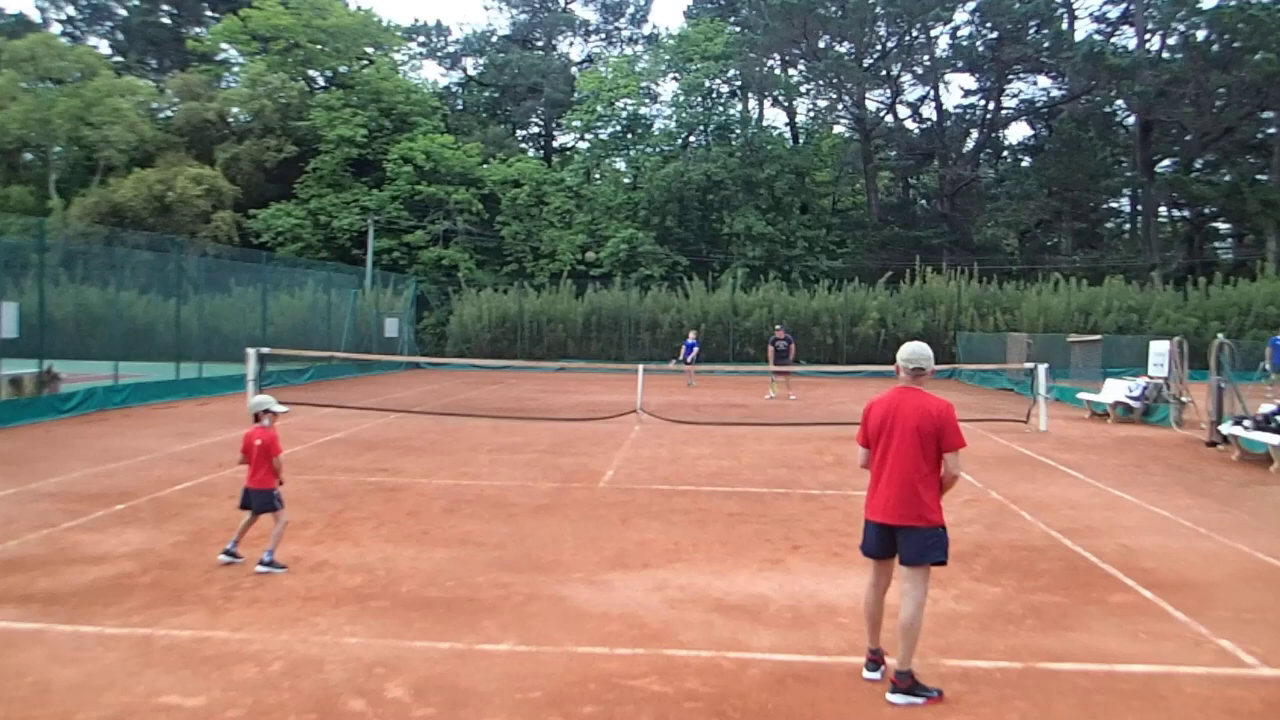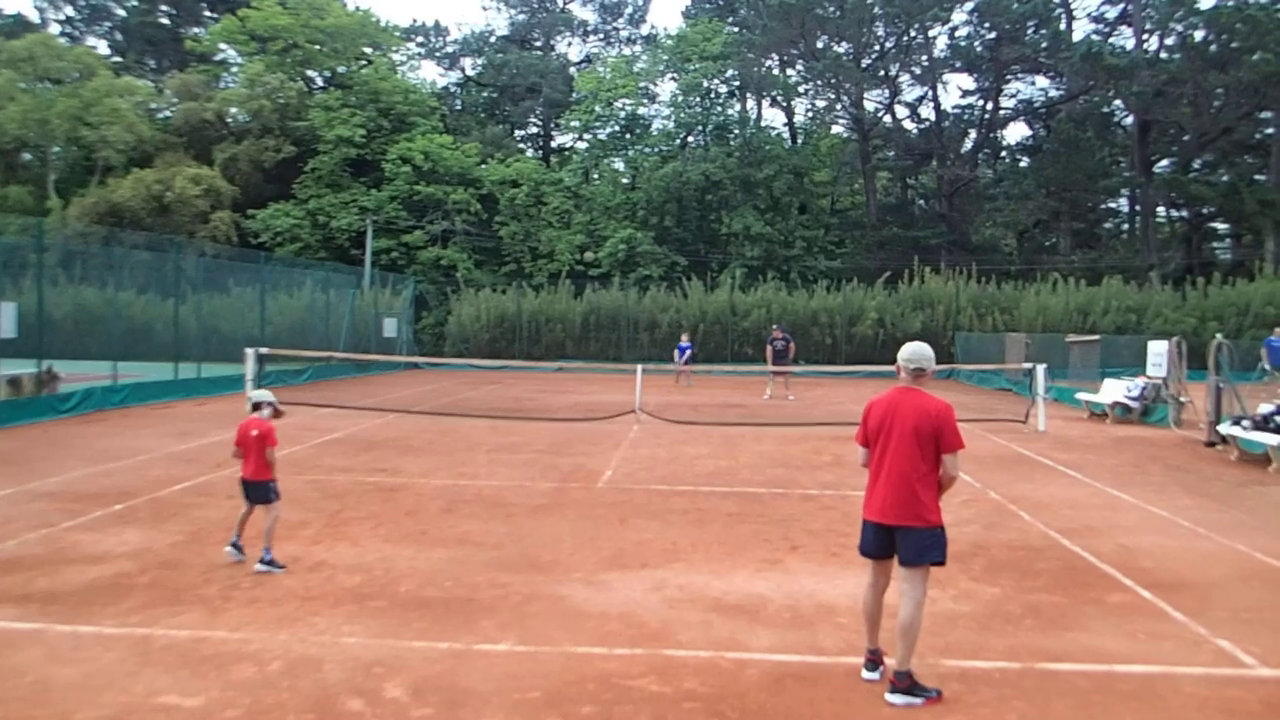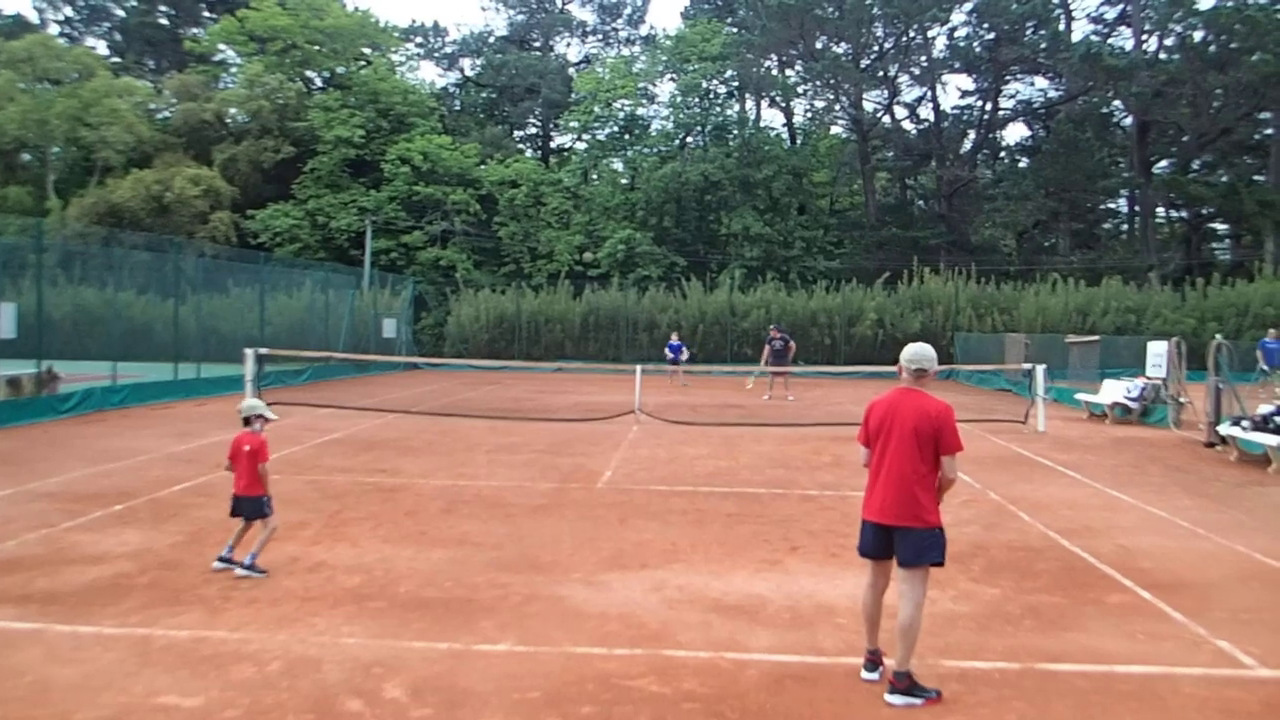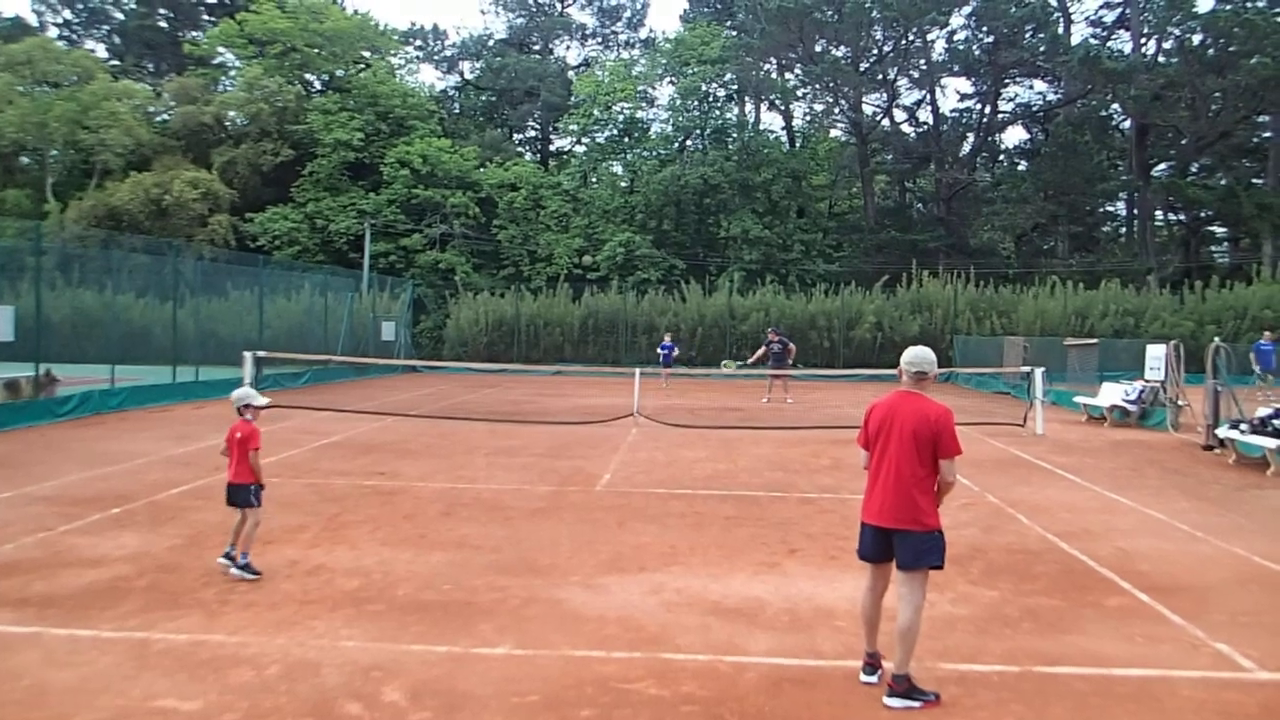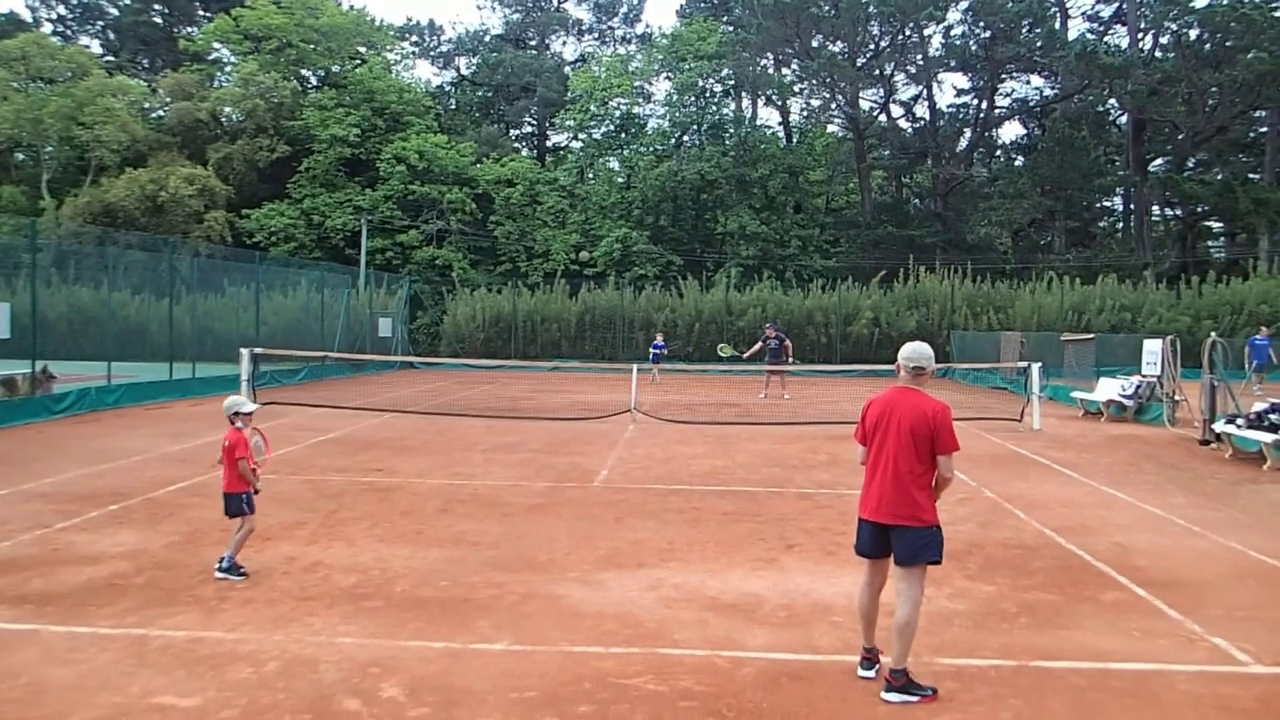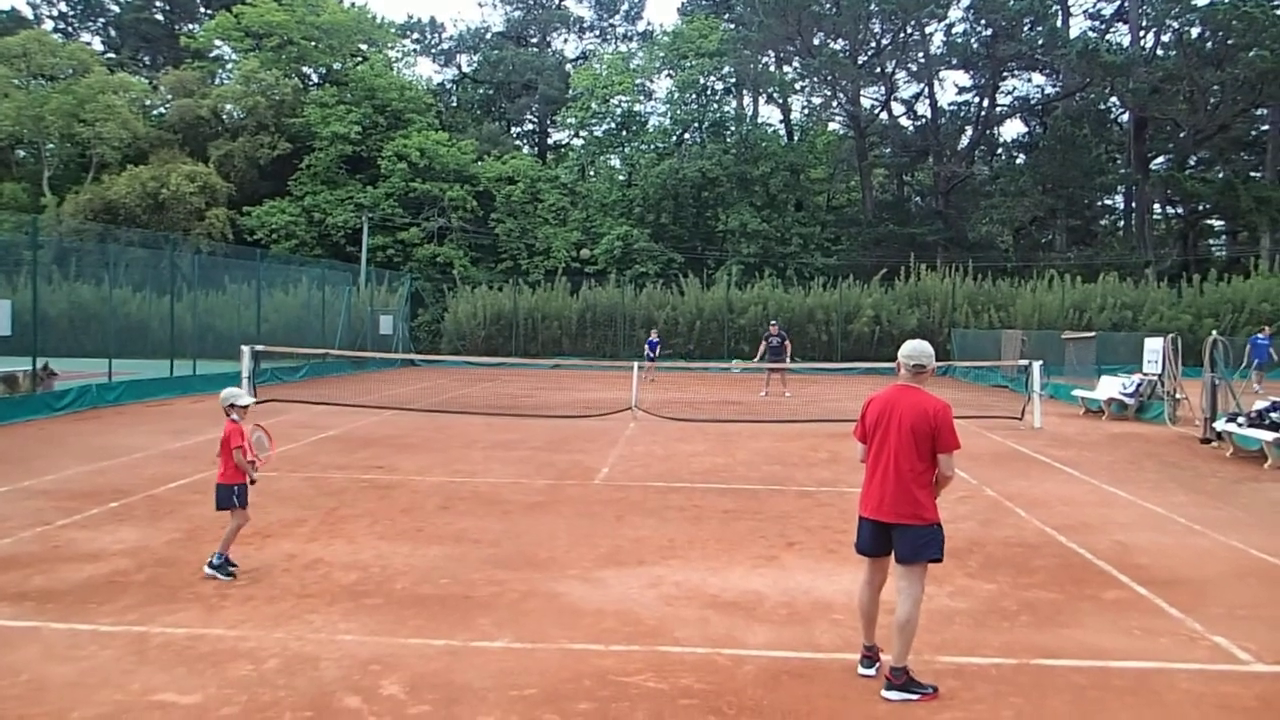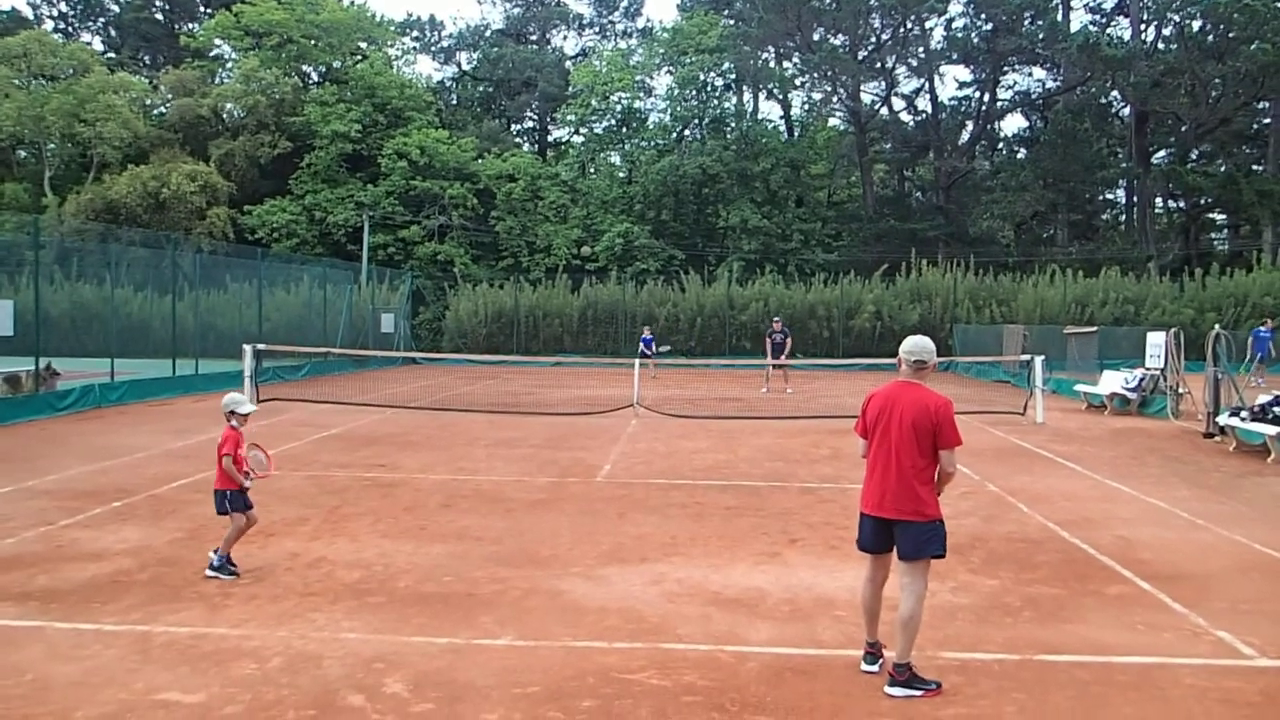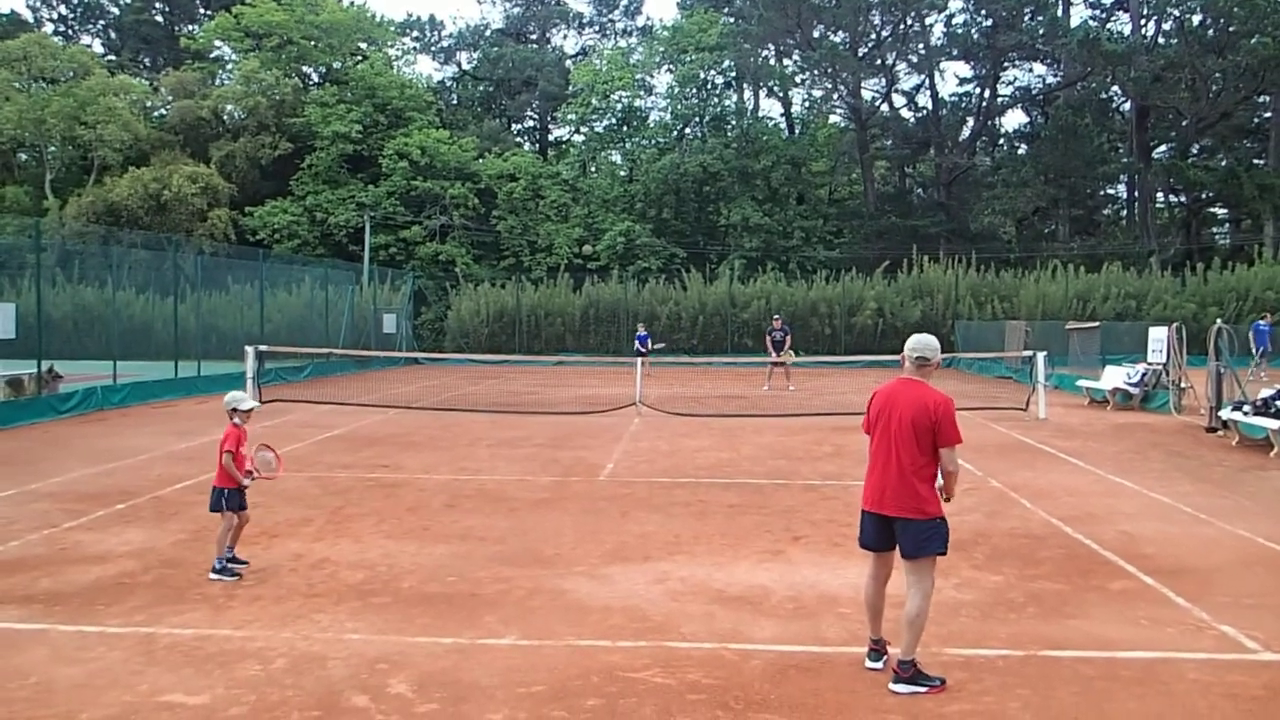
dt=0.2s
person 1, frame 1
left shoulder: (874, 406)
right shoulder: (940, 410)
left elbow: (863, 461)
right elbow: (953, 470)
right wrist: (935, 492)
left hip: (879, 509)
right hip: (920, 514)
left knee: (878, 581)
right knee: (914, 593)
left ankle: (874, 657)
right ankle: (902, 680)
person 1, frame 2
left shoulder: (874, 406)
right shoulder: (939, 410)
left elbow: (864, 460)
right elbow: (951, 471)
right wrist: (935, 493)
left hip: (877, 509)
right hip: (918, 514)
left knee: (876, 581)
right knee: (912, 594)
left ankle: (872, 657)
right ankle: (901, 680)
person 1, frame 3
left shoulder: (876, 406)
right shoulder: (940, 412)
left elbow: (866, 460)
right elbow: (949, 473)
right wrist: (937, 496)
left hip: (877, 509)
right hip: (917, 515)
left knee: (876, 581)
right knee: (912, 594)
left ankle: (872, 657)
right ankle: (900, 680)
person 1, frame 4
left shoulder: (876, 408)
right shoulder: (939, 415)
left elbow: (866, 462)
right elbow: (948, 476)
right wrist: (936, 499)
left hip: (876, 512)
right hip: (916, 518)
left knee: (875, 584)
right knee: (912, 597)
left ankle: (870, 661)
right ankle: (899, 684)
person 1, frame 5
left shoulder: (873, 404)
right shoulder: (936, 411)
left elbow: (863, 457)
right elbow: (946, 473)
right wrist: (933, 495)
left hip: (873, 508)
right hip: (914, 514)
left knee: (872, 580)
right knee: (909, 593)
left ankle: (868, 655)
right ankle: (896, 678)
person 1, frame 6
left shoulder: (873, 402)
right shoulder: (937, 409)
left elbow: (862, 455)
right elbow: (946, 471)
right wrist: (933, 492)
left hip: (874, 506)
right hip: (915, 512)
left knee: (872, 579)
right knee: (910, 591)
left ankle: (868, 653)
right ankle: (897, 677)
person 1, frame 7
left shoulder: (874, 398)
right shoulder: (939, 405)
left elbow: (863, 451)
right elbow: (948, 467)
right wrist: (937, 486)
left hip: (875, 502)
right hip: (916, 508)
left knee: (875, 575)
right knee: (913, 587)
left ankle: (872, 650)
right ankle: (900, 672)
person 1, frame 8
left shoulder: (879, 395)
right shoulder: (939, 403)
right elbow: (950, 465)
right wrist: (948, 490)
left hip: (875, 499)
right hip: (917, 506)
left knee: (878, 573)
right knee: (920, 585)
left ankle: (876, 647)
right ankle: (905, 670)
person 2, frame 1
left shoulder: (249, 434)
right shoulder: (271, 436)
left elbow: (242, 459)
right elbow: (277, 463)
right wrist: (280, 477)
left hip: (251, 485)
right hip: (266, 486)
left knee: (252, 516)
right knee: (281, 520)
left ankle: (230, 550)
right ankle: (267, 560)
person 2, frame 2
left shoulder: (244, 425)
right shoulder: (267, 427)
left elbow: (236, 453)
right elbow: (270, 456)
right wrist: (273, 474)
left hip: (247, 477)
right hip: (263, 478)
left knee: (249, 507)
right knee: (273, 514)
left ankle: (235, 543)
right ankle: (266, 558)
person 2, frame 3
left shoulder: (238, 439)
right shoulder: (260, 441)
left elbow: (228, 466)
right elbow: (262, 470)
right wrist: (267, 490)
left hip: (240, 491)
right hip: (255, 493)
left knee: (246, 523)
right knee: (270, 527)
left ankle: (225, 557)
right ankle: (248, 563)
person 2, frame 4
left shoulder: (235, 427)
right shoulder: (252, 430)
left elbow: (224, 451)
right elbow: (253, 459)
right wrist: (260, 479)
left hip: (234, 481)
right hip: (247, 482)
left knee: (244, 516)
right knee: (254, 519)
left ankle: (229, 554)
right ankle: (242, 562)
person 2, frame 5
left shoulder: (229, 435)
right shoulder: (240, 438)
left elbow: (221, 459)
right elbow: (242, 468)
right wrist: (254, 483)
left hip: (232, 487)
right hip: (239, 489)
left knee: (244, 525)
right knee: (249, 527)
left ankle: (227, 559)
right ankle: (225, 566)
person 2, frame 6
left shoulder: (230, 427)
right shoulder: (235, 429)
left elbow: (220, 453)
right elbow: (238, 457)
left wrist: (247, 461)
right wrist: (251, 473)
left hip: (235, 482)
right hip: (231, 483)
left knee: (242, 520)
right knee: (238, 521)
left ankle: (221, 556)
right ankle: (215, 563)
person 2, frame 7
left shoulder: (237, 433)
right shoulder: (230, 436)
right elbow: (226, 465)
left wrist: (243, 471)
right wrist: (243, 481)
left hip: (236, 487)
right hip: (227, 488)
left knee: (251, 519)
right knee: (236, 525)
left ankle: (221, 551)
right ankle: (216, 565)
person 2, frame 8
left shoulder: (241, 431)
right shoulder: (233, 433)
right elbow: (226, 461)
left wrist: (244, 471)
right wrist: (242, 479)
left hip: (234, 485)
right hip: (226, 486)
left knee: (243, 518)
right knee: (228, 523)
left ankle: (229, 555)
right ankle: (218, 567)
